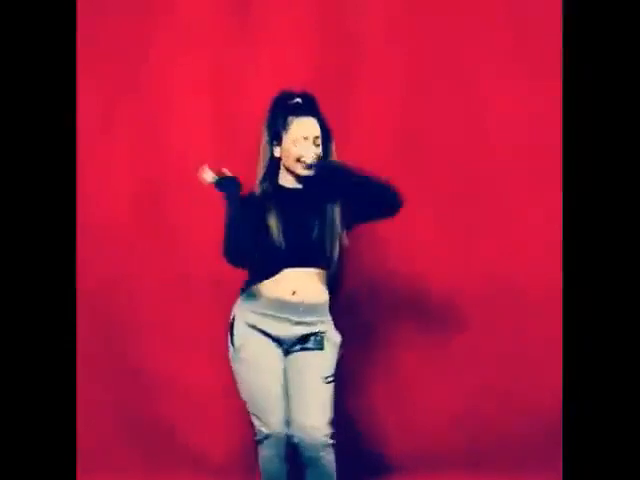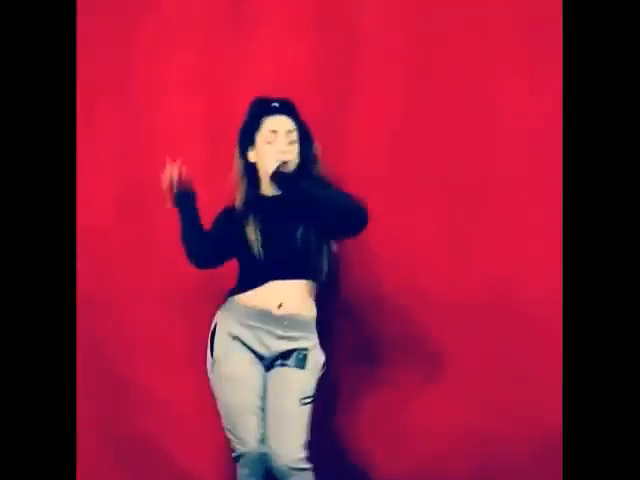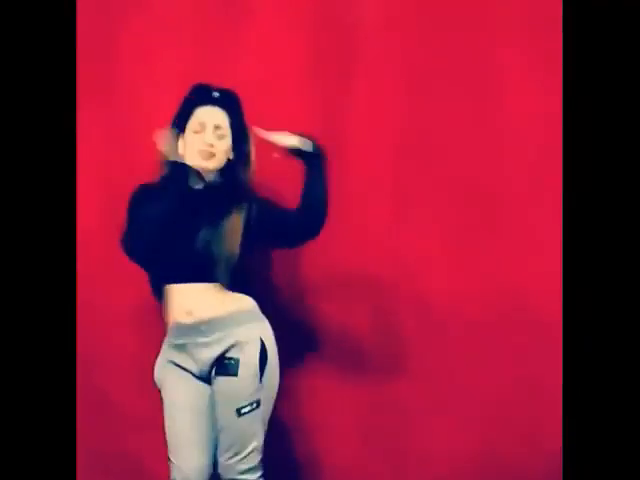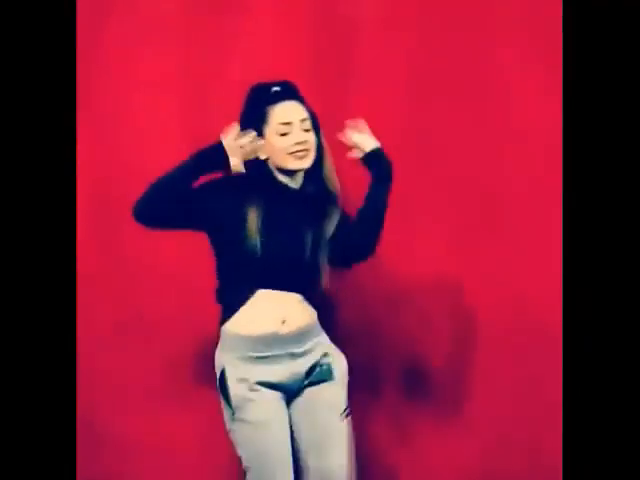
dt=1s
person 1, frame 1
left shoulder: (335, 197)
right shoulder: (257, 203)
left elbow: (390, 201)
right elbow: (239, 255)
left wrist: (328, 170)
right wrist: (232, 192)
left hip: (313, 325)
right hip: (257, 320)
left knee: (314, 433)
right knee: (272, 431)
person 1, frame 2
left shoulder: (315, 202)
right shoulder: (240, 213)
left elbow: (356, 218)
right elbow: (203, 255)
left wrist: (287, 180)
right wrist: (184, 199)
left hip: (298, 340)
right hip: (240, 330)
right knee: (249, 449)
person 1, frame 3
left shoulder: (242, 206)
right shoulder: (155, 198)
left elbow: (304, 227)
right elbow: (137, 248)
left wrist: (311, 157)
right wrist: (182, 180)
left hip: (238, 339)
right hip: (181, 348)
person 1, frame 4
left shoulder: (320, 203)
right shoulder: (230, 196)
left elbow: (355, 249)
right elbow: (149, 211)
left wrist: (379, 170)
right wrist: (210, 158)
left hip: (311, 353)
right hip: (247, 360)
